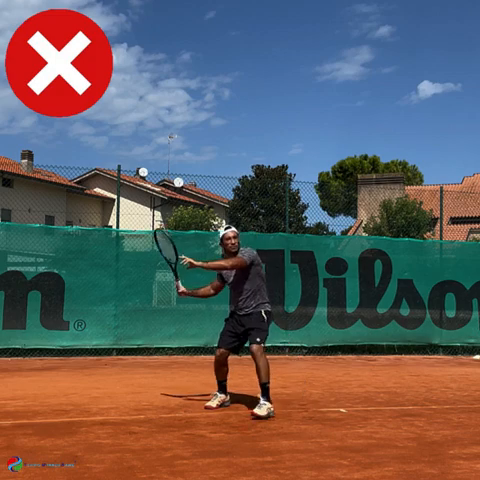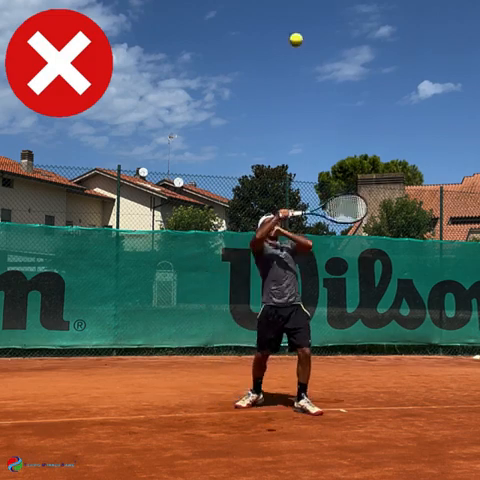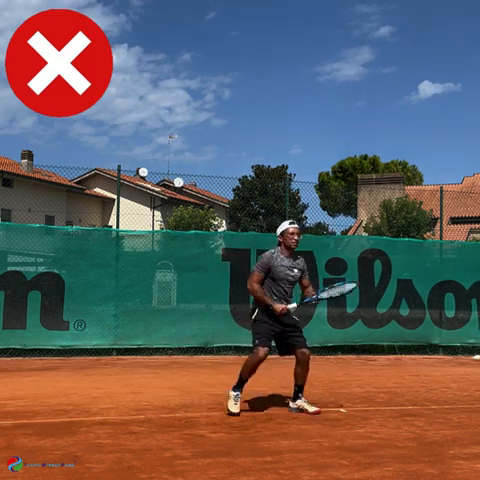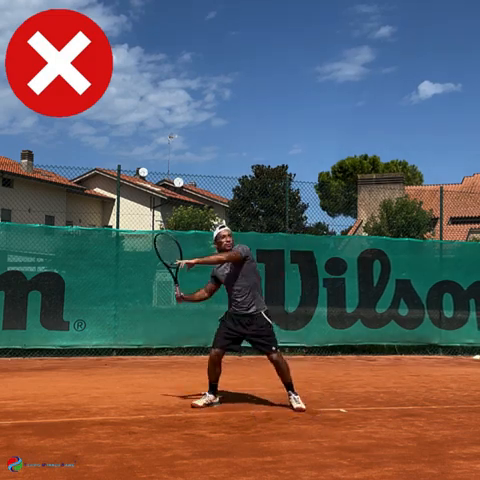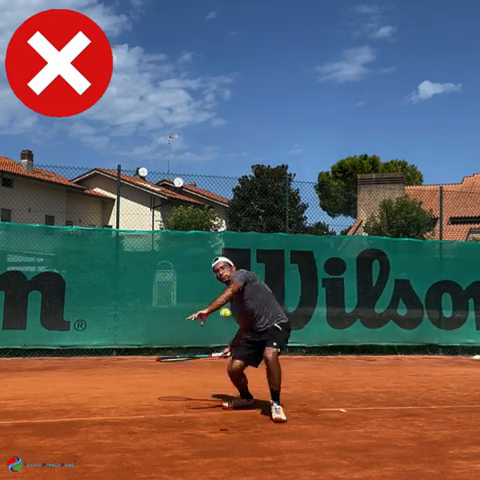
dt=1s
person 1, frame 1
left shoulder: (249, 254)
right shoulder: (223, 266)
left elbow: (229, 264)
right elbow: (213, 289)
left wrist: (198, 264)
right wrist: (188, 292)
left hip: (258, 312)
right hip: (237, 315)
left knee: (256, 349)
right knee: (220, 355)
left ankle: (266, 402)
right ankle: (222, 394)
person 1, frame 2
left shoulder: (289, 247)
right shoulder: (259, 249)
left elbow: (308, 245)
right elbow: (258, 237)
left wrist: (283, 230)
right wrist: (277, 217)
left hip: (295, 308)
right hip: (271, 309)
left knee: (304, 352)
right knee: (262, 354)
left ankle: (301, 399)
right ankle: (256, 393)
person 1, frame 3
left shoulder: (300, 262)
right shoulder: (269, 258)
left elbow: (307, 287)
right elbow: (252, 285)
left wrist: (312, 297)
right wrist: (273, 304)
left hip: (285, 316)
right hip: (264, 314)
left knee: (304, 354)
right knee: (260, 353)
left ankle: (297, 399)
right ankle: (236, 391)
person 1, frame 4
left shoulder: (242, 250)
right shoulder: (217, 269)
left elbow: (224, 257)
right elbow: (206, 292)
left wrist: (195, 261)
right wrist: (185, 297)
left hip: (256, 316)
right hip: (233, 317)
left knee: (275, 357)
right knee: (215, 354)
left ankle: (292, 394)
right ankle: (212, 394)
person 1, frame 5
left shoulder: (242, 274)
right shoulder: (236, 300)
left elbow: (228, 294)
left wrist: (207, 311)
right wrist: (231, 346)
left hip: (277, 325)
right hip: (256, 331)
left knee: (270, 356)
right knee: (233, 368)
left ankle: (276, 404)
right ankle: (245, 398)
